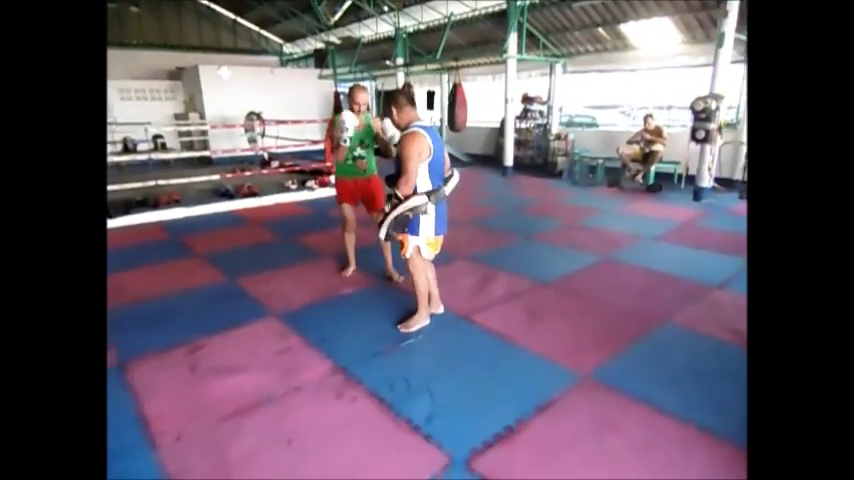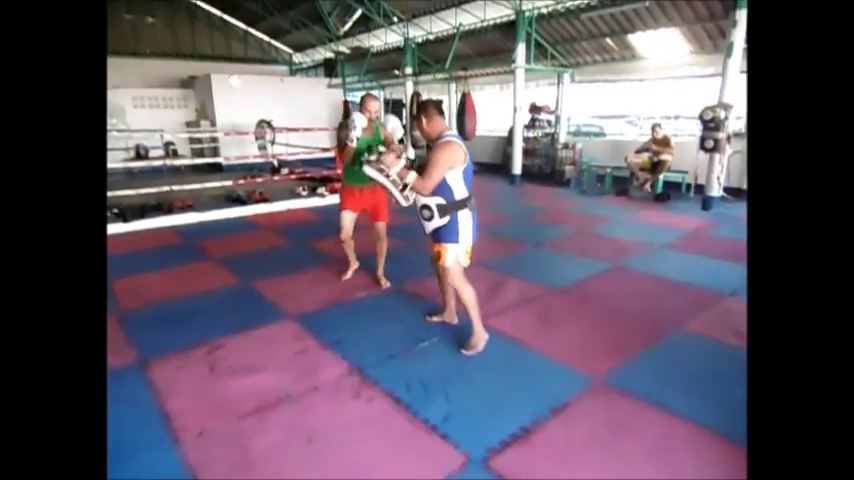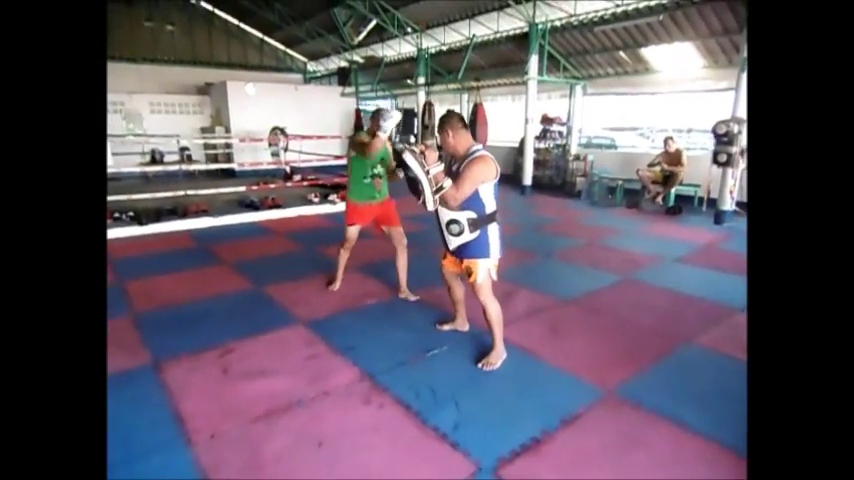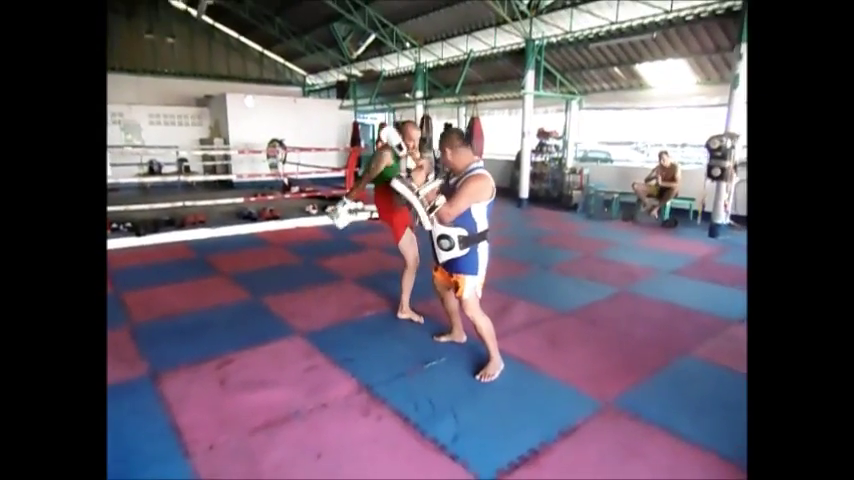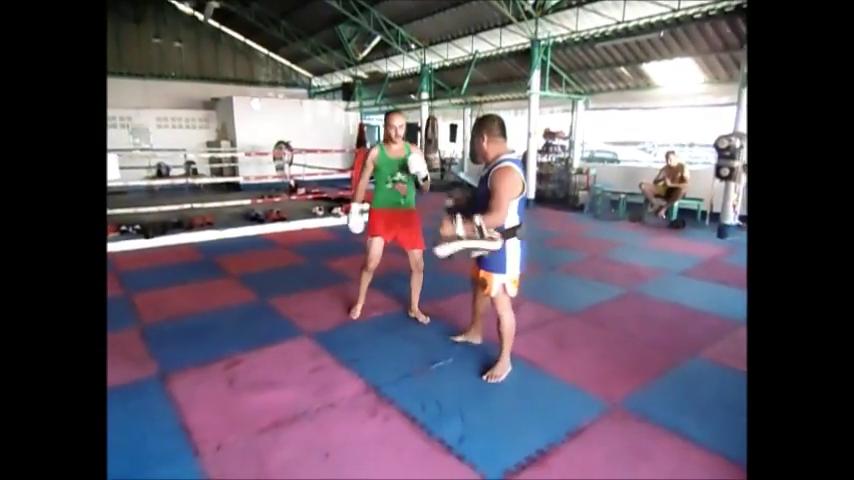
dt=0.4s
person 1, frame 1
left shoulder: (411, 138)
right shoulder: (430, 131)
left elbow: (407, 183)
right elbow: (446, 168)
left hip: (422, 212)
right hip: (431, 207)
left knee: (415, 265)
right knee: (422, 260)
left ankle: (422, 314)
right ankle: (435, 302)
person 1, frame 2
left shoulder: (446, 148)
right shoulder: (448, 143)
left elbow: (425, 186)
right elbow: (429, 179)
left wrist: (397, 167)
right wrist: (401, 165)
left hip: (456, 222)
right hip: (445, 220)
left knee: (455, 278)
right knee: (440, 266)
left ankle: (478, 331)
right ankle: (449, 312)
person 1, frame 3
left shoulder: (480, 162)
right shoulder: (456, 159)
left elbow: (453, 199)
right elbow: (443, 194)
left wrist: (433, 167)
right wrist: (429, 167)
left hip: (480, 239)
left knee: (484, 294)
right knee: (450, 274)
left ankle: (499, 347)
right ankle: (460, 321)
person 1, frame 4
left shoulder: (478, 180)
right shoulder: (456, 175)
left elbow: (446, 215)
right elbow: (441, 204)
left hip: (471, 253)
left knee: (471, 309)
right knee: (443, 288)
left ankle: (495, 359)
right ankle: (457, 332)
person 1, frame 5
left shoulder: (506, 172)
right shoulder: (495, 165)
left elbow: (497, 217)
left wrist: (457, 227)
left hip: (502, 249)
left knee: (501, 305)
right knee: (480, 290)
left ankle: (504, 360)
right ankle: (474, 332)
person 2, frame 1
left shoulder: (374, 122)
right shoulder: (338, 122)
left elbow: (388, 152)
right elbow: (337, 157)
left wrist: (391, 143)
right wrist: (345, 137)
left hip: (370, 179)
right hip: (346, 181)
right knee: (349, 225)
left ankle: (389, 267)
right ankle: (351, 263)
person 2, frame 2
left shoulder: (381, 130)
right shoulder: (346, 128)
left elbow: (399, 155)
right elbow: (344, 160)
left wrist: (394, 142)
right wrist: (352, 137)
left hip: (375, 188)
right hip: (351, 189)
left knee: (381, 234)
right knee: (344, 235)
left ankle: (379, 272)
right ankle: (352, 262)
person 2, frame 3
left shoulder: (386, 145)
right shoulder: (358, 139)
left elbow: (391, 173)
right elbow: (368, 152)
right wrist: (382, 131)
left hip: (382, 202)
right hip: (358, 204)
left knee: (401, 242)
right knee: (348, 243)
left ankle: (403, 288)
right ankle: (338, 278)
person 2, frame 4
left shoulder: (414, 154)
right shoulder: (386, 154)
left elbow: (421, 174)
right elbow: (365, 179)
right wrist: (347, 199)
left hip: (400, 208)
right hip: (388, 197)
left knee: (413, 261)
left ankle: (404, 308)
person 2, frame 5
left shoulder: (414, 151)
right shoulder: (375, 152)
left elbow: (425, 188)
right elbow: (363, 182)
left wrist: (423, 176)
right wrist: (354, 210)
left hip: (408, 214)
right hip: (381, 214)
left knee: (417, 265)
right knee: (371, 264)
left ankle: (414, 308)
right ankle: (360, 302)
